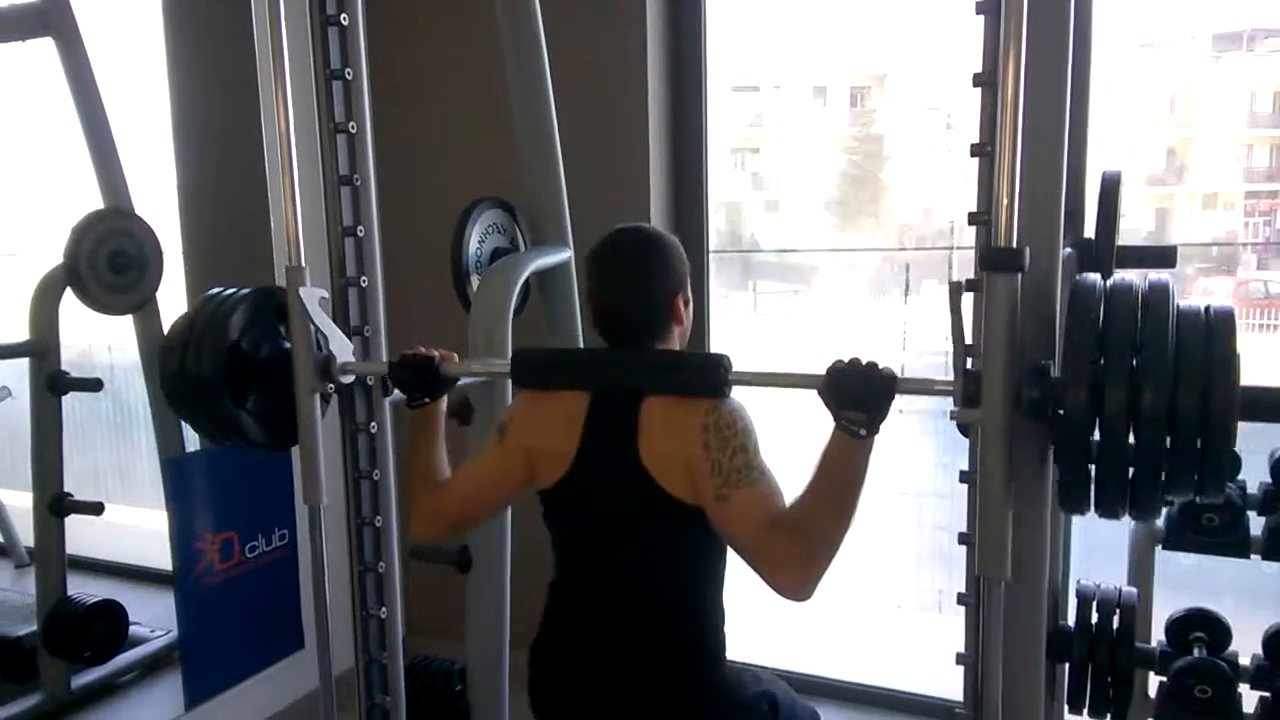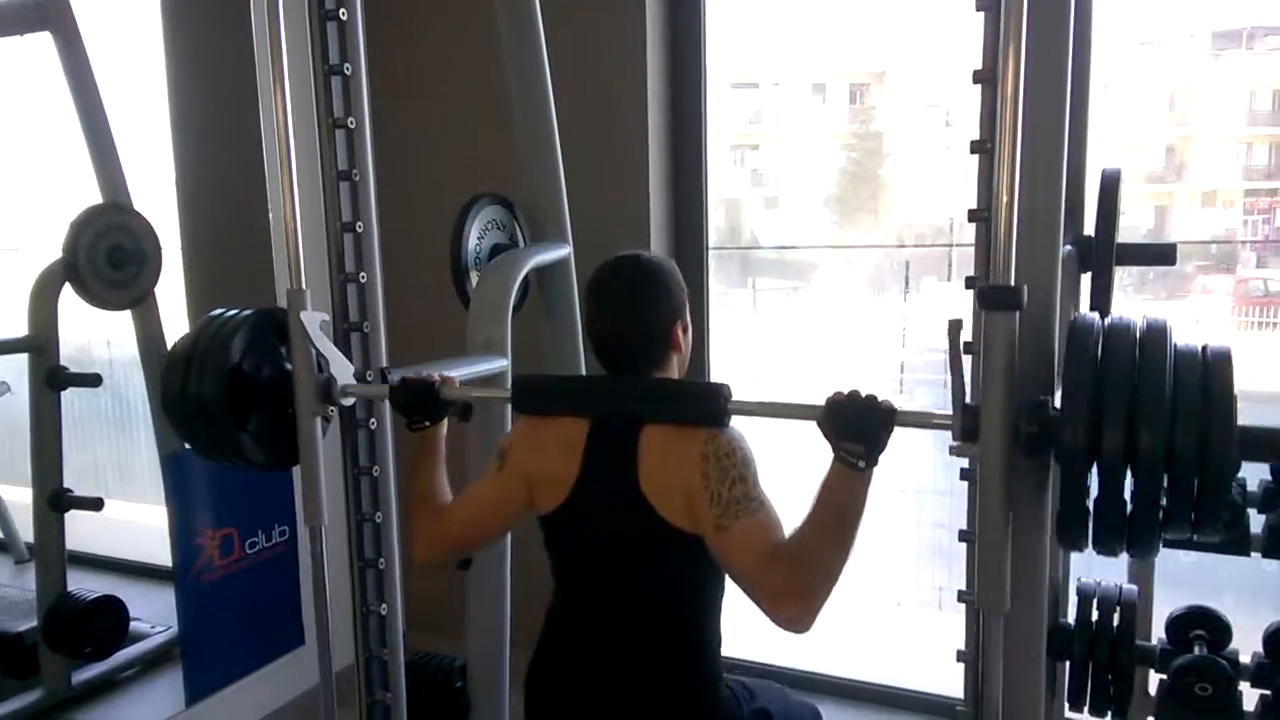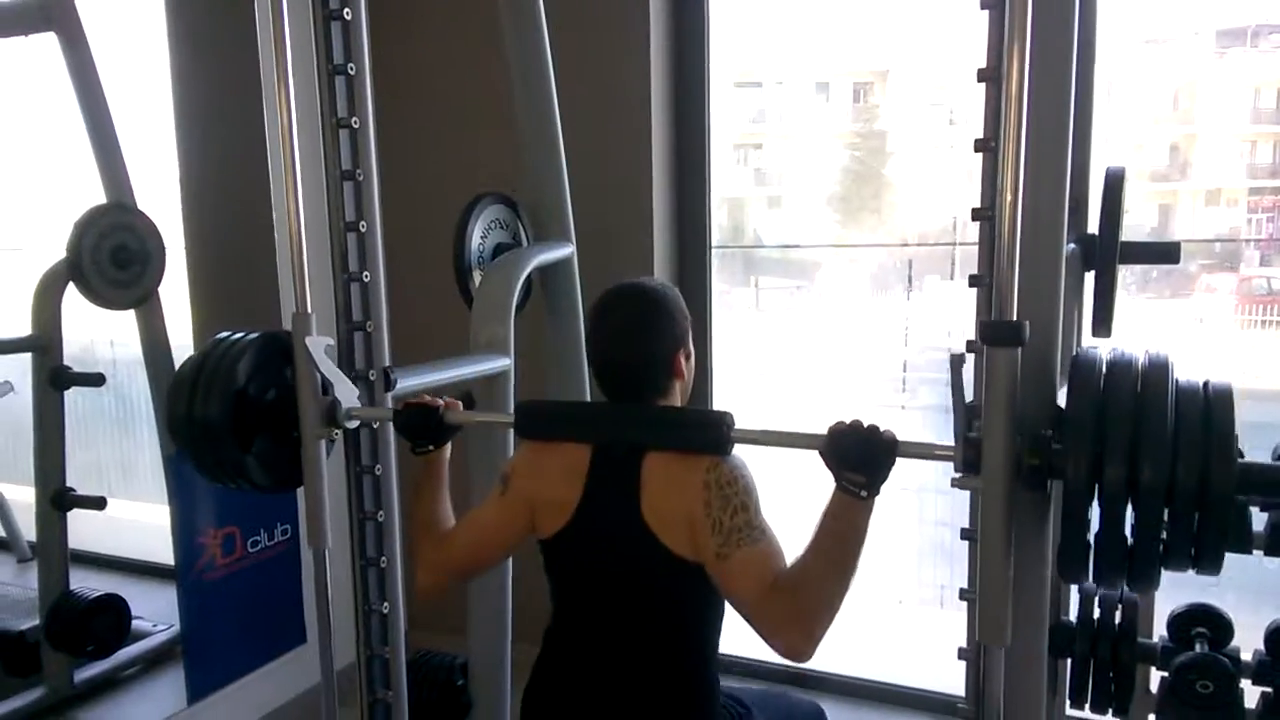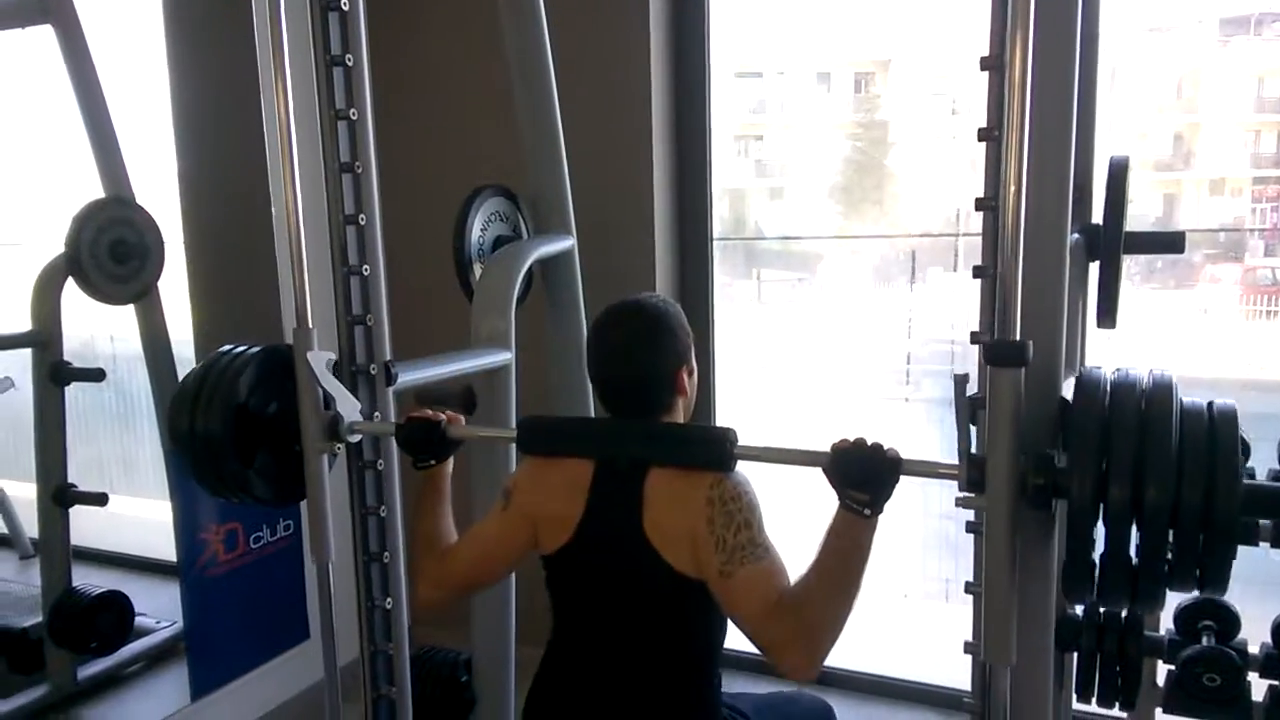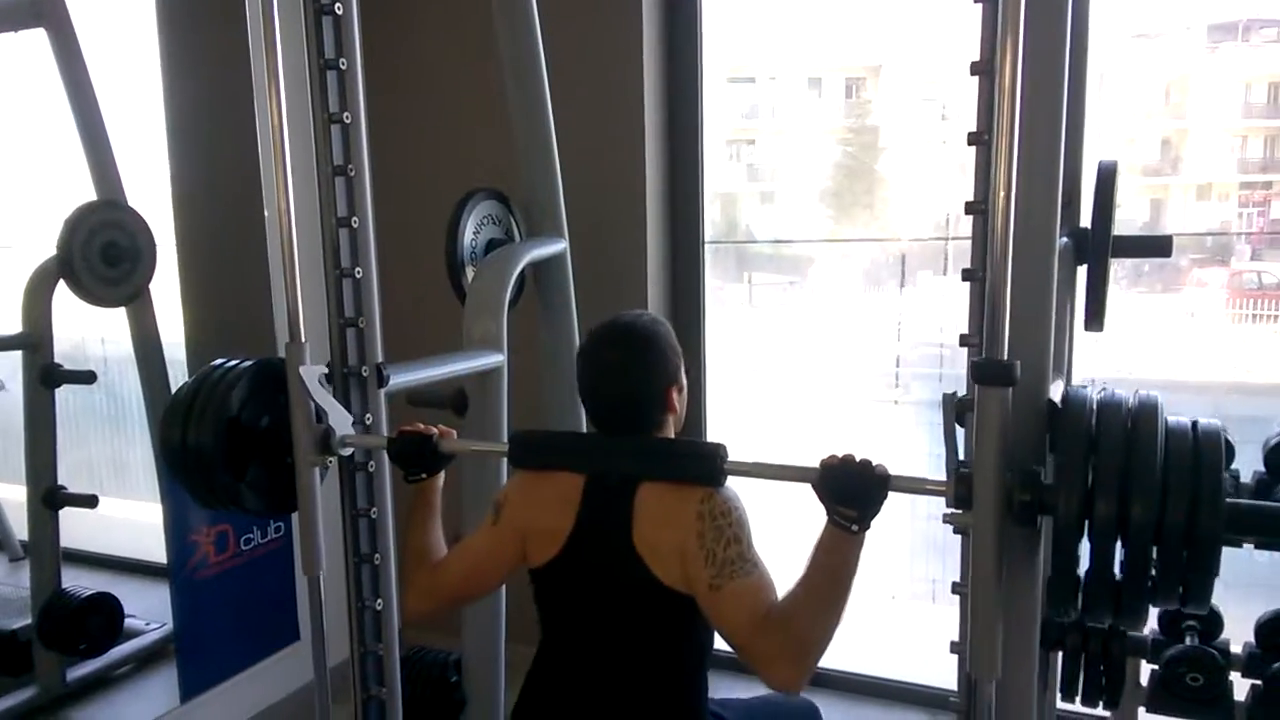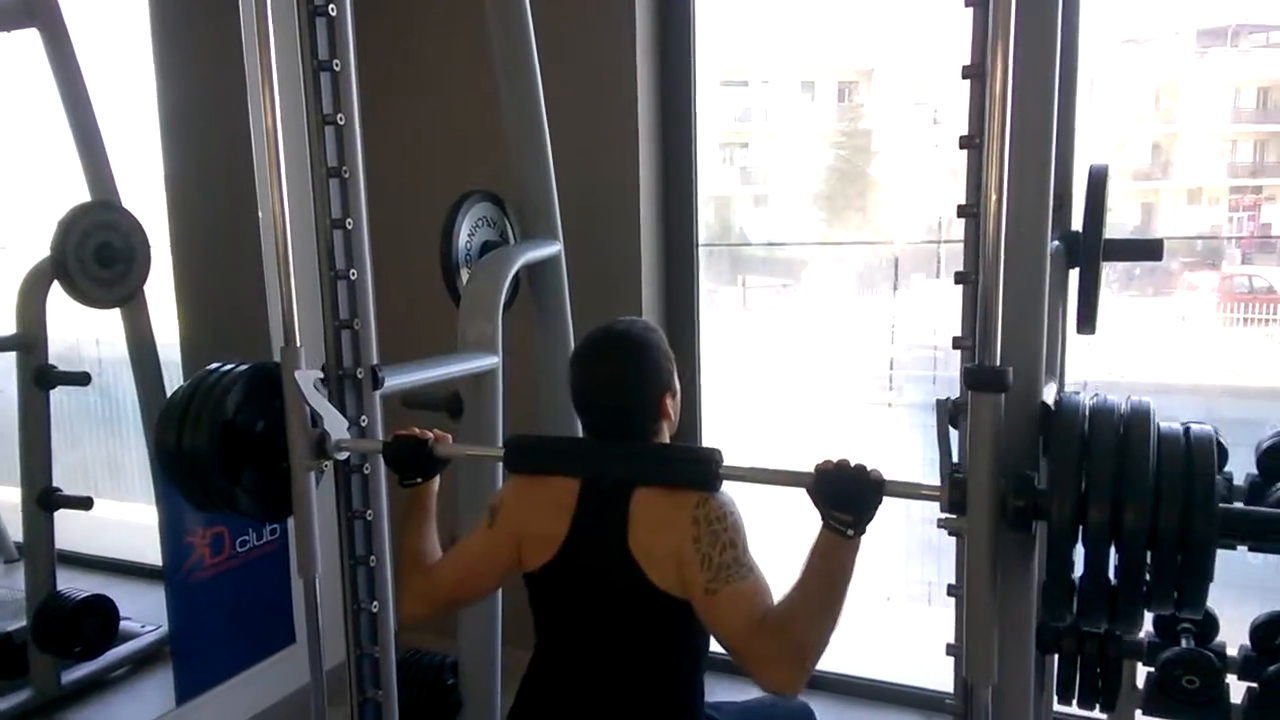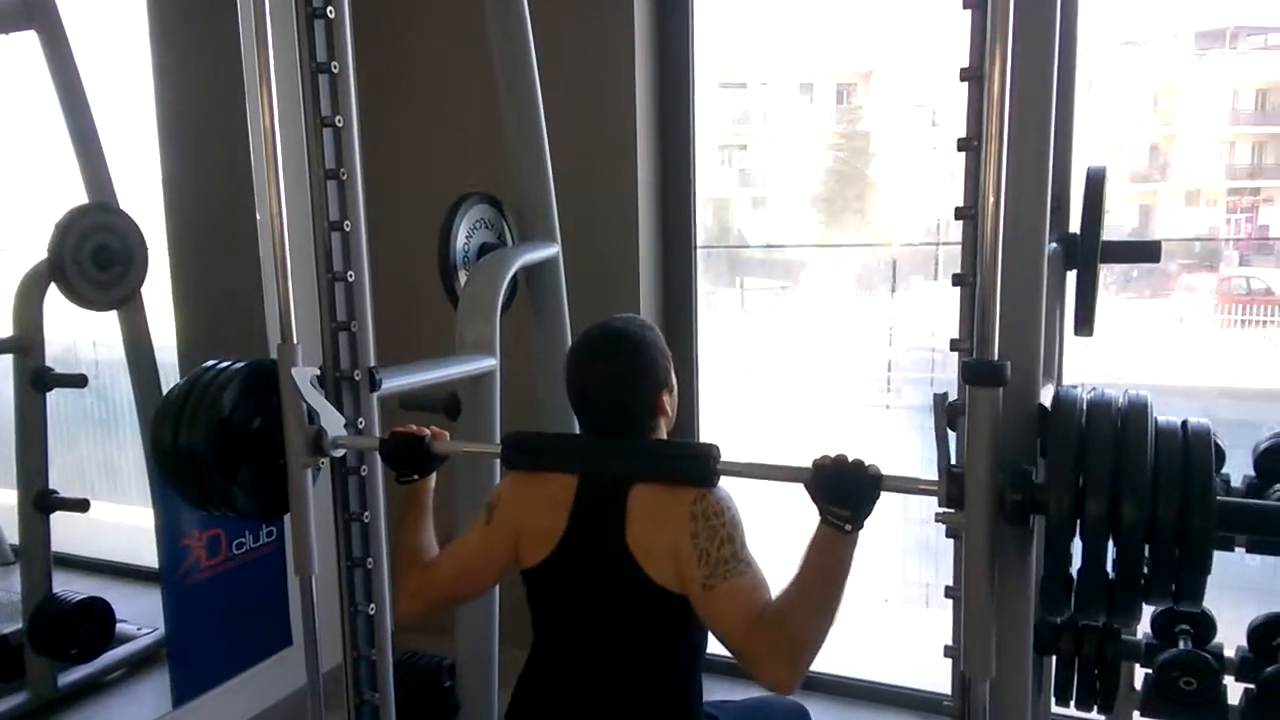
dt=0.1s
person 1, frame 1
left shoulder: (542, 410)
right shoulder: (700, 417)
left elbow: (430, 518)
right elbow: (792, 568)
left wrist: (428, 403)
right wrist: (853, 429)
person 1, frame 2
left shoulder: (542, 436)
right shoulder: (700, 445)
left elbow: (430, 542)
right elbow: (791, 598)
left wrist: (431, 426)
right wrist: (853, 460)
person 1, frame 3
left shoulder: (545, 461)
right shoulder: (702, 474)
left elbow: (432, 568)
right elbow: (793, 628)
left wrist: (435, 450)
right wrist: (854, 492)
person 1, frame 4
left shoulder: (547, 475)
right shoulder: (706, 491)
left elbow: (433, 584)
right elbow: (796, 649)
left wrist: (437, 464)
right wrist: (857, 509)
person 1, frame 5
left shoulder: (538, 489)
right shoulder: (695, 506)
left elbow: (422, 595)
right elbow: (784, 664)
left wrist: (428, 478)
right wrist: (846, 525)
person 1, frame 6
left shoulder: (532, 494)
right shoulder: (691, 510)
left elbow: (418, 600)
right elbow: (781, 668)
left wrist: (422, 482)
right wrist: (841, 529)
person 1, frame 7
left shoulder: (529, 491)
right shoulder: (689, 506)
left elbow: (415, 596)
right elbow: (778, 663)
left wrist: (419, 480)
right wrist: (838, 524)
